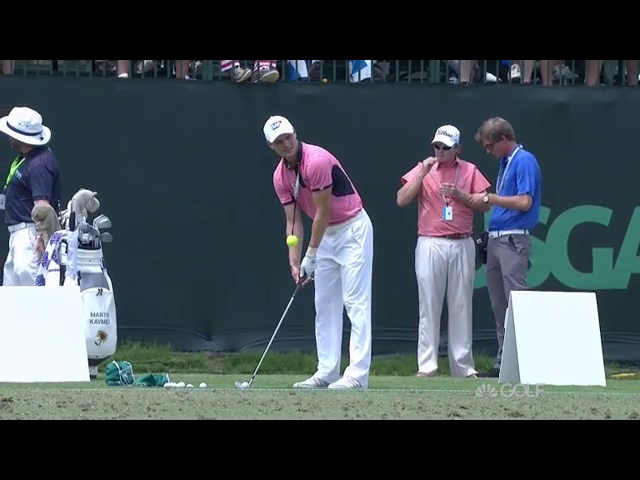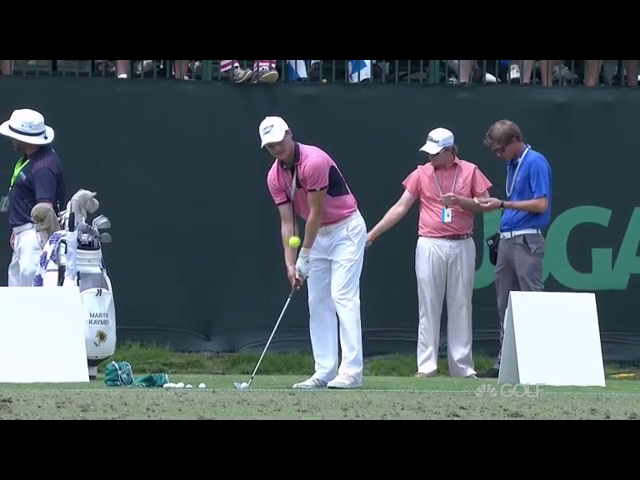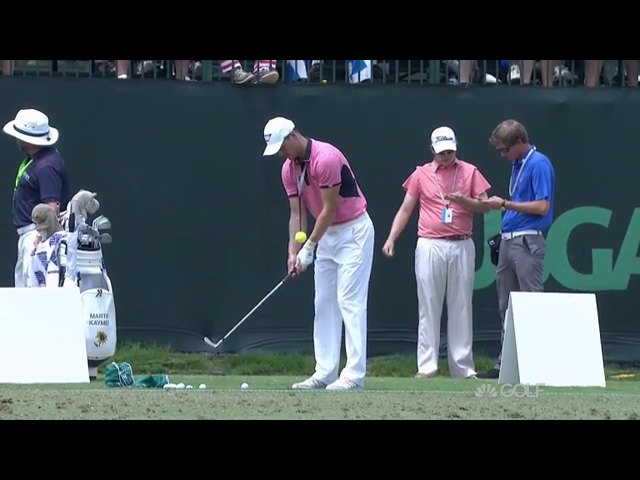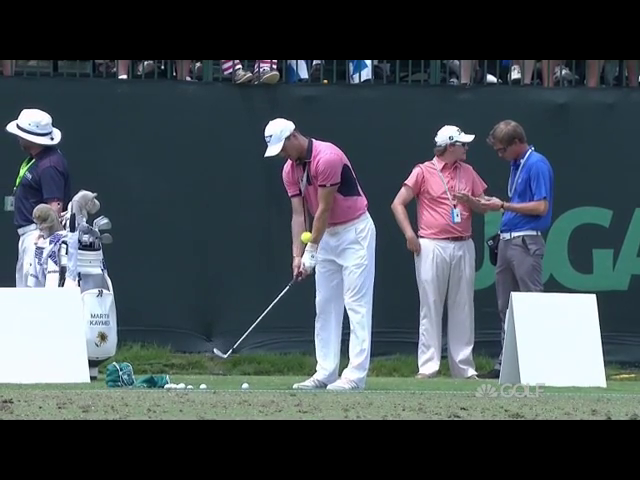
dt=0.7s
person 1, frame 1
left shoulder: (317, 161)
right shoulder: (280, 176)
left elbow: (322, 212)
right elbow: (293, 221)
left wrist: (310, 255)
right wrist: (294, 262)
left hip: (353, 229)
right hip: (326, 234)
left knee: (355, 302)
right knee: (325, 304)
left ankle: (357, 374)
right ankle: (327, 371)
person 1, frame 2
left shoulder: (315, 161)
right shoulder: (274, 176)
left elbow: (316, 213)
right elbow: (287, 222)
left wrist: (304, 256)
right wrist: (290, 263)
left hip: (347, 229)
right hip: (320, 234)
left knee: (343, 297)
right knee: (318, 304)
left ankle: (351, 370)
right ankle: (325, 371)
person 1, frame 3
left shoulder: (327, 158)
right shoulder: (289, 169)
left elbow: (329, 209)
right elbow: (297, 213)
left wrist: (308, 247)
right wrist: (293, 252)
left hip: (353, 231)
right hip: (328, 234)
left knee: (350, 302)
right knee: (324, 304)
left ankle: (353, 375)
right ankle: (325, 372)
person 1, frame 4
left shoulder: (328, 157)
right shoulder: (289, 170)
left elbow: (324, 209)
right elbow: (298, 214)
left wrist: (310, 251)
right wrist: (297, 255)
left hip: (355, 232)
right hip: (329, 235)
left knee: (355, 303)
right knee: (325, 304)
left ankle: (356, 374)
right ankle: (326, 372)
person 2, frame 1
left shoulder: (525, 161)
right shoulder: (505, 163)
left elbow: (524, 202)
left wrist: (488, 198)
left hip: (514, 240)
right hip: (496, 239)
right knee: (499, 305)
right ankle: (503, 362)
person 2, frame 2
left shoulder: (536, 162)
right shoulder: (512, 164)
left elbow: (541, 204)
left wrist: (502, 204)
left hip: (527, 240)
right hip: (506, 239)
right knee: (505, 305)
right ankle: (504, 361)
person 2, frame 3
left shoulder: (540, 164)
right shoulder: (517, 164)
left elbow: (543, 206)
left wrist: (504, 204)
right wrist: (501, 204)
left hip: (527, 241)
right hip: (508, 240)
right knee: (506, 306)
right ankle: (505, 362)
person 2, frame 4
left shoulder: (537, 164)
right shoulder: (516, 164)
left elbow: (541, 207)
left wrist: (503, 206)
right wrist: (498, 205)
left hip: (526, 242)
right hip: (506, 240)
right knee: (506, 307)
right ankle: (505, 362)
person 3, frame 1
left shoulder: (470, 171)
right shoulder: (422, 170)
left elbow: (484, 205)
right elbow: (402, 200)
left wrist: (459, 194)
right wrist: (422, 173)
left hip: (462, 246)
right hip: (430, 245)
left knee: (461, 306)
right knee: (429, 305)
left ankle: (462, 364)
right ankle: (427, 364)
person 3, frame 2
left shoulder: (470, 171)
right shoulder: (421, 173)
right elbow: (401, 206)
left wrist: (460, 200)
right wrist: (374, 232)
left hip: (461, 246)
right hip: (429, 246)
left knee: (461, 306)
right knee: (429, 306)
left ankle: (462, 365)
right ankle: (426, 364)
person 3, frame 3
left shoulder: (469, 171)
right shoulder: (421, 173)
left elbow: (485, 206)
right elbow: (405, 210)
left wrist: (463, 201)
right wrist: (391, 238)
left hip: (462, 247)
right hip: (430, 246)
left knee: (461, 307)
right knee: (428, 307)
left ankle: (463, 366)
right ankle: (426, 365)
person 3, frame 4
left shoulder: (468, 171)
right shoulder: (423, 171)
left elbow: (483, 206)
right elbow: (398, 204)
left wrist: (469, 200)
right wrist: (410, 234)
left hip: (463, 247)
right hip: (432, 247)
left knee: (462, 308)
right knee: (430, 307)
left ankle: (464, 366)
right ankle: (427, 365)
person 4, frame 1
left shoulder: (39, 164)
right shoulder: (26, 157)
left elbow: (42, 204)
left wrist: (41, 236)
left hip: (30, 233)
right hip: (19, 232)
left knee: (28, 281)
person 4, frame 2
left shoulder: (44, 166)
right shoulder: (29, 158)
left elbow: (45, 207)
right wrist: (16, 230)
left hip: (34, 234)
right hip: (24, 233)
left knee: (32, 282)
right knee: (16, 281)
person 4, frame 3
left shoulder: (47, 165)
right shoulder: (33, 158)
left elbow: (53, 206)
left hip: (38, 234)
right hip: (27, 234)
right knee: (22, 281)
person 4, frame 4
left shoulder: (49, 165)
right shoulder: (36, 158)
left elbow: (55, 206)
left hip: (37, 234)
right hip: (28, 233)
right knee: (23, 285)
